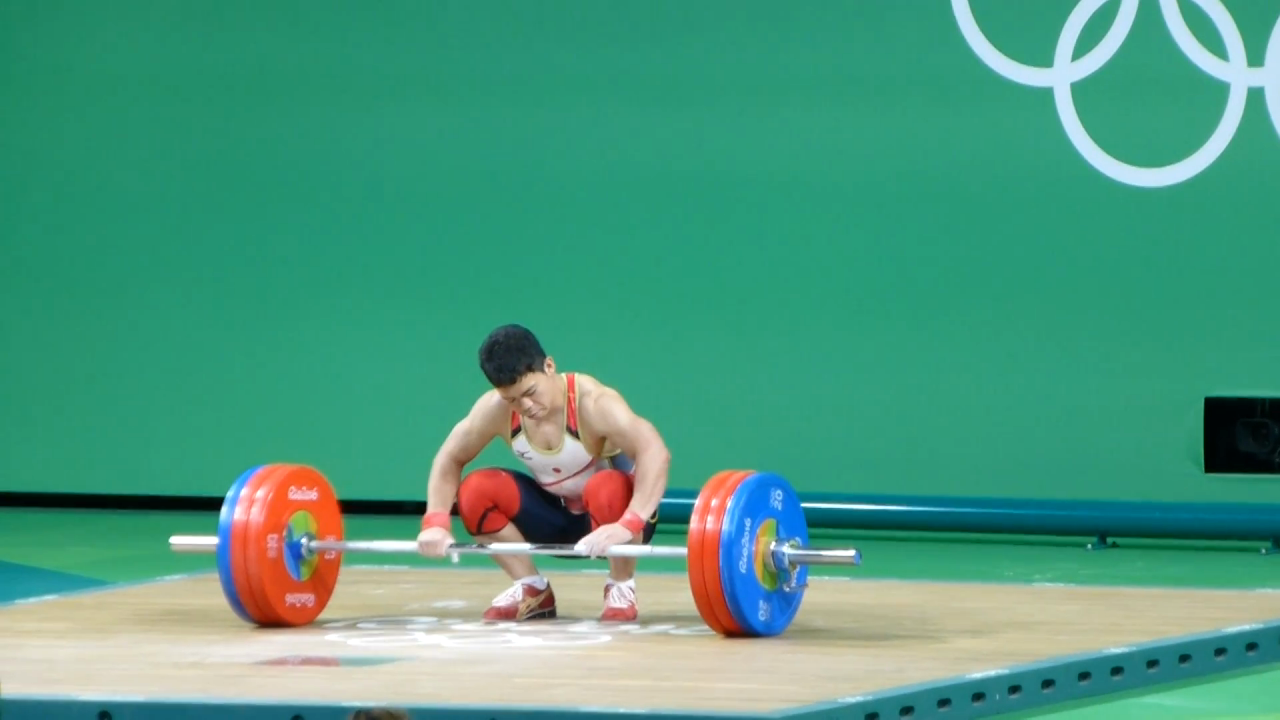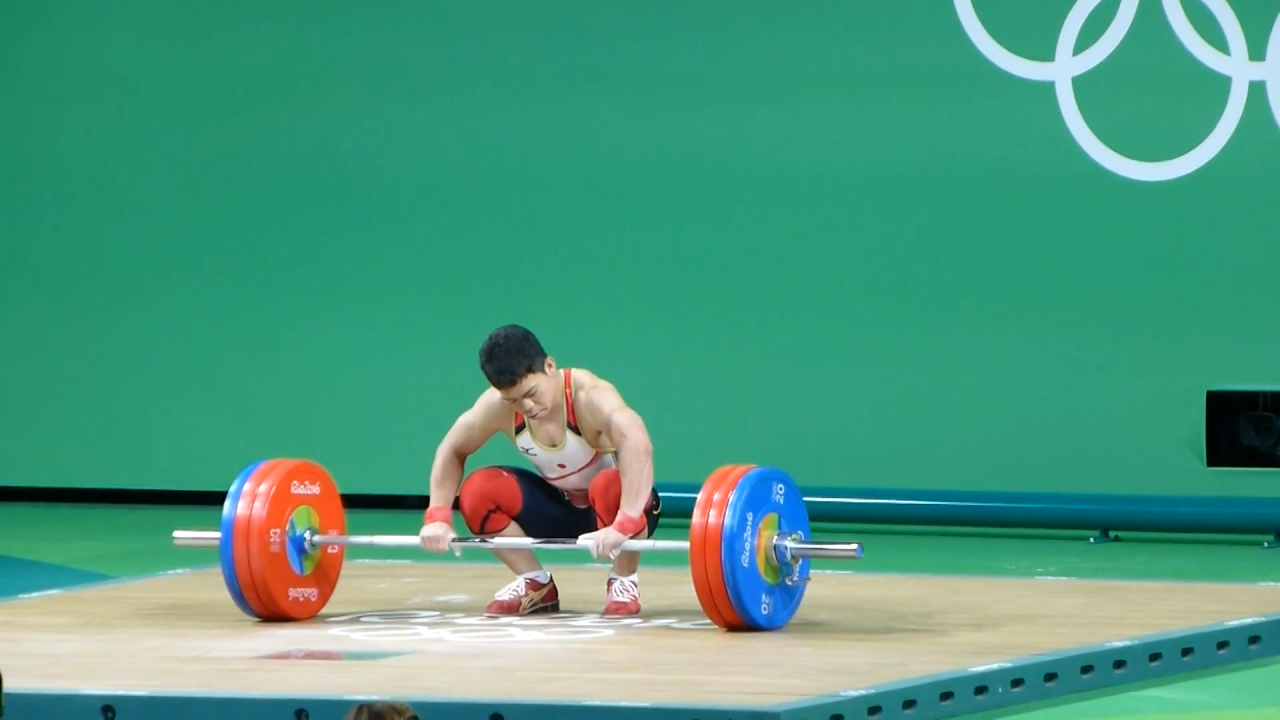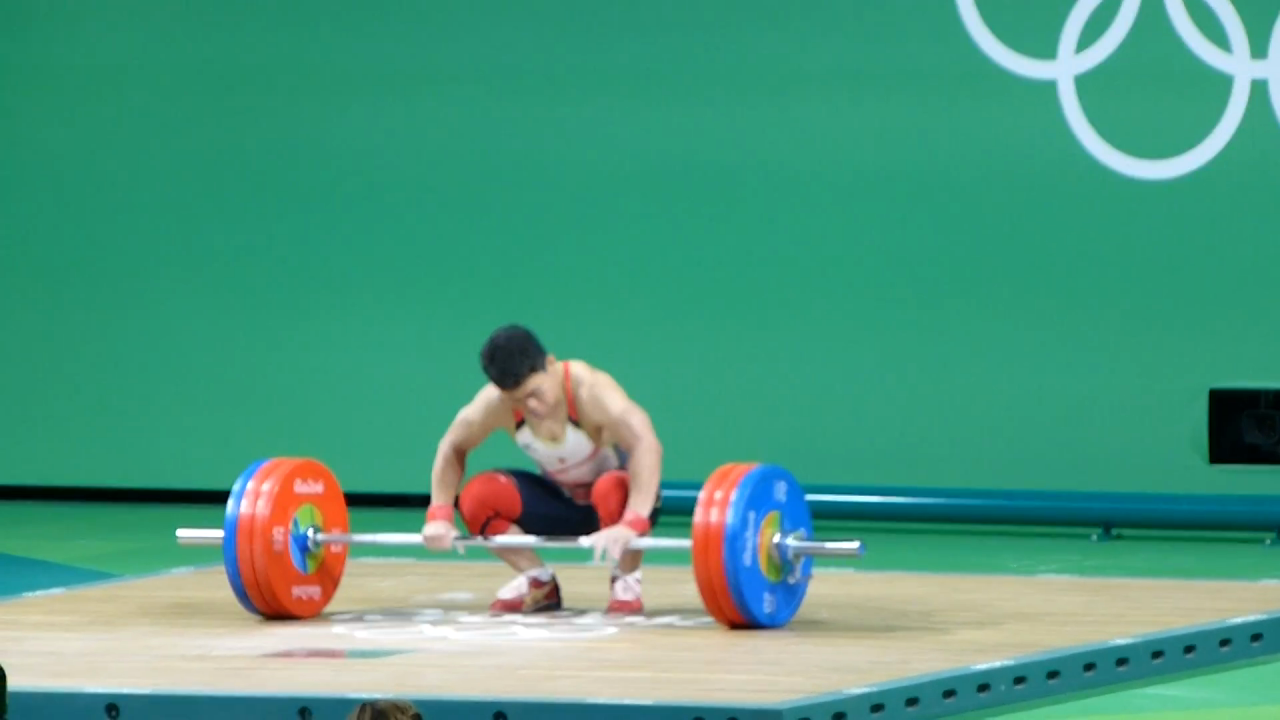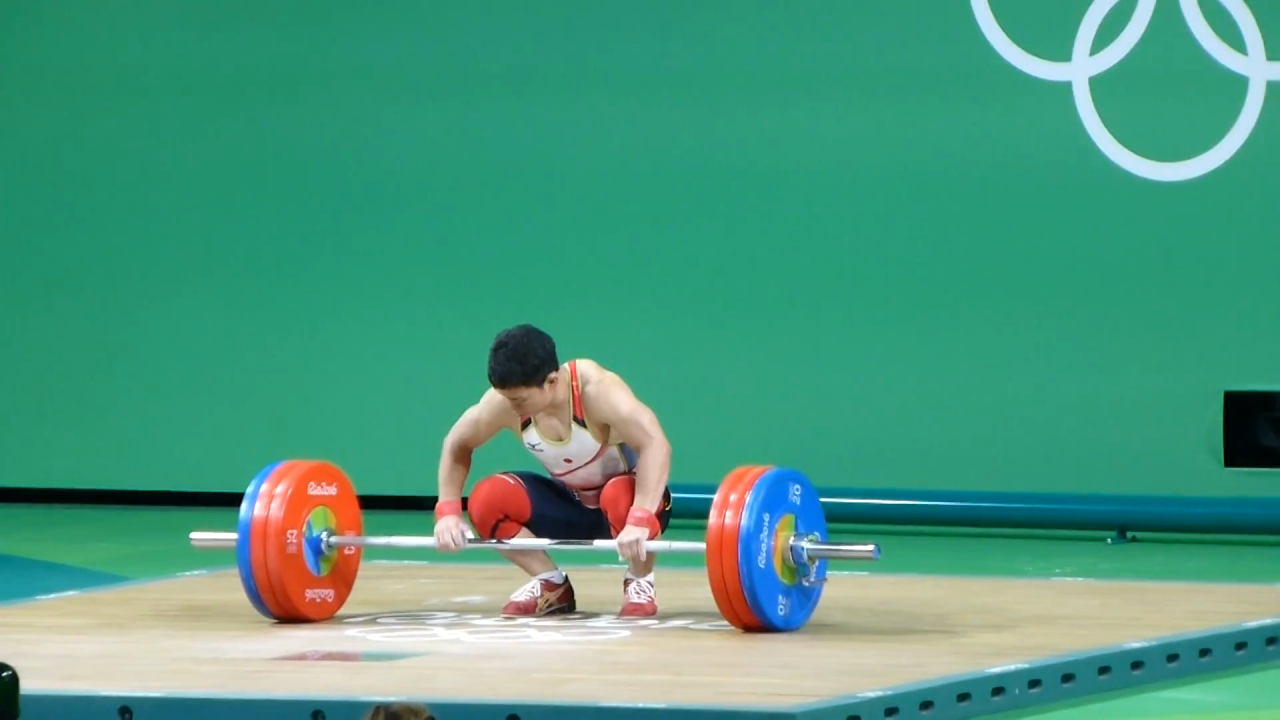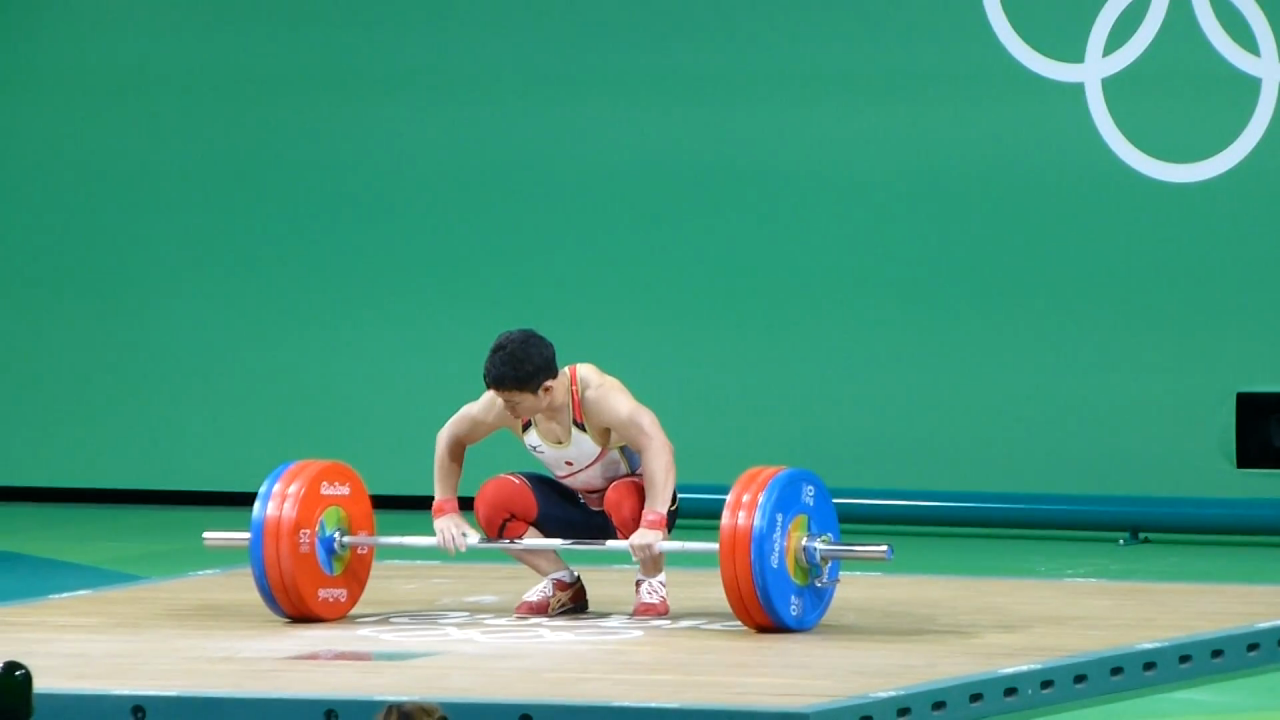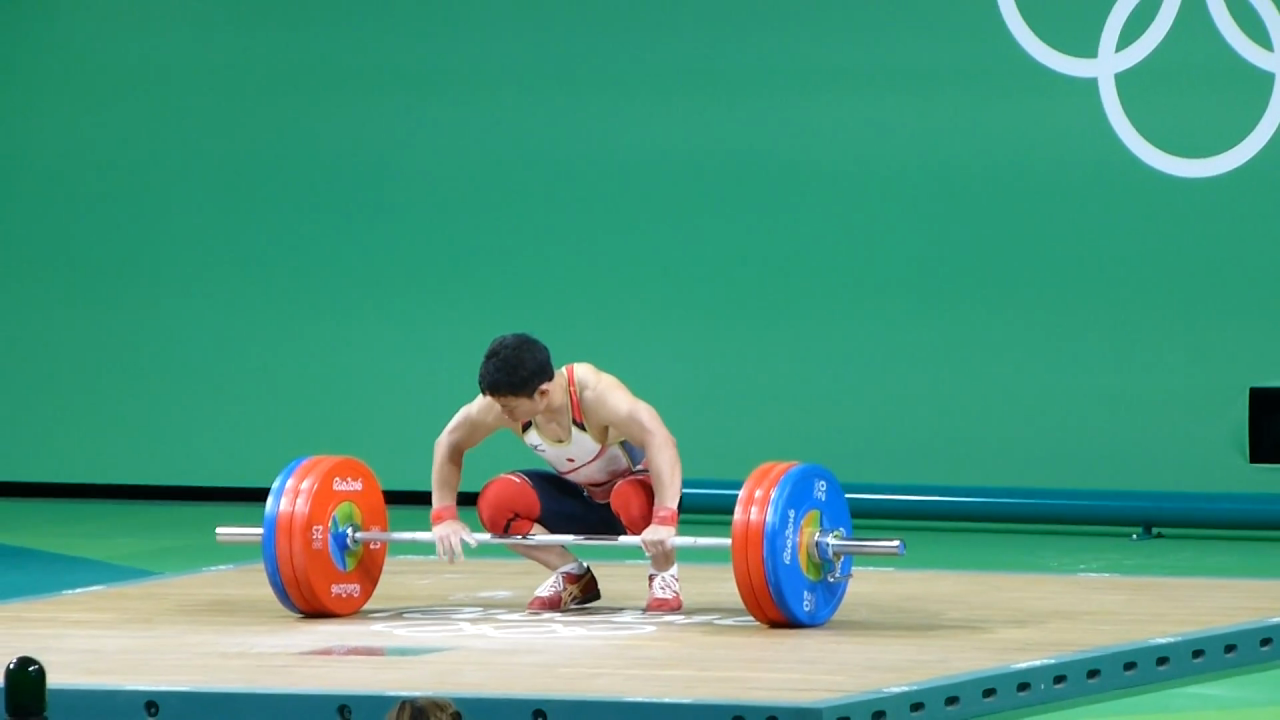
dt=0.3s
person 1, frame 1
left shoulder: (593, 402)
right shoulder: (495, 409)
left elbow: (656, 454)
right elbow: (449, 458)
left wrist: (628, 524)
right wrist: (435, 522)
left hip: (610, 511)
right hip: (557, 518)
left knee: (606, 488)
right knee: (475, 490)
left ankle: (621, 587)
right ankle: (533, 589)
person 1, frame 2
left shoulder: (589, 395)
right shoulder: (496, 405)
left elbow: (638, 446)
right elbow: (452, 451)
left wrist: (622, 527)
right wrist: (437, 516)
left hip: (610, 508)
right hip: (561, 509)
left knee: (611, 487)
right knee: (478, 490)
left ankle: (624, 582)
right ankle: (536, 583)
person 1, frame 3
left shoulder: (589, 390)
right shoulder: (495, 401)
left elbow: (647, 446)
right elbow: (452, 448)
left wrist: (630, 523)
right wrist: (439, 516)
left hip: (614, 499)
right hip: (562, 503)
left knee: (612, 490)
right knee: (477, 497)
left ankle: (627, 578)
right ankle: (539, 581)
person 1, frame 4
left shoulder: (596, 388)
right shoulder: (502, 401)
left elbow: (656, 445)
right elbow: (457, 444)
left wrist: (640, 521)
right wrist: (448, 511)
left hip: (626, 499)
right hip: (573, 506)
left knee: (619, 495)
right knee: (487, 499)
left ankle: (640, 582)
right ankle: (552, 583)
person 1, frame 5
left shoulder: (596, 393)
right shoulder: (501, 401)
left elbow: (658, 446)
right elbow: (450, 438)
left wrist: (653, 524)
right wrist: (445, 510)
left hip: (630, 501)
right hip: (579, 507)
left knee: (625, 499)
right knee: (493, 500)
left ankle: (651, 582)
right ankle: (563, 583)
person 1, frame 6
left shoulder: (594, 391)
right shoulder: (500, 403)
left elbow: (661, 441)
right elbow: (449, 443)
left wrist: (664, 520)
right wrist: (444, 516)
left hip: (639, 492)
right hip: (583, 500)
left knee: (631, 498)
right knee: (496, 500)
left ankle: (664, 576)
right ankle: (574, 576)
